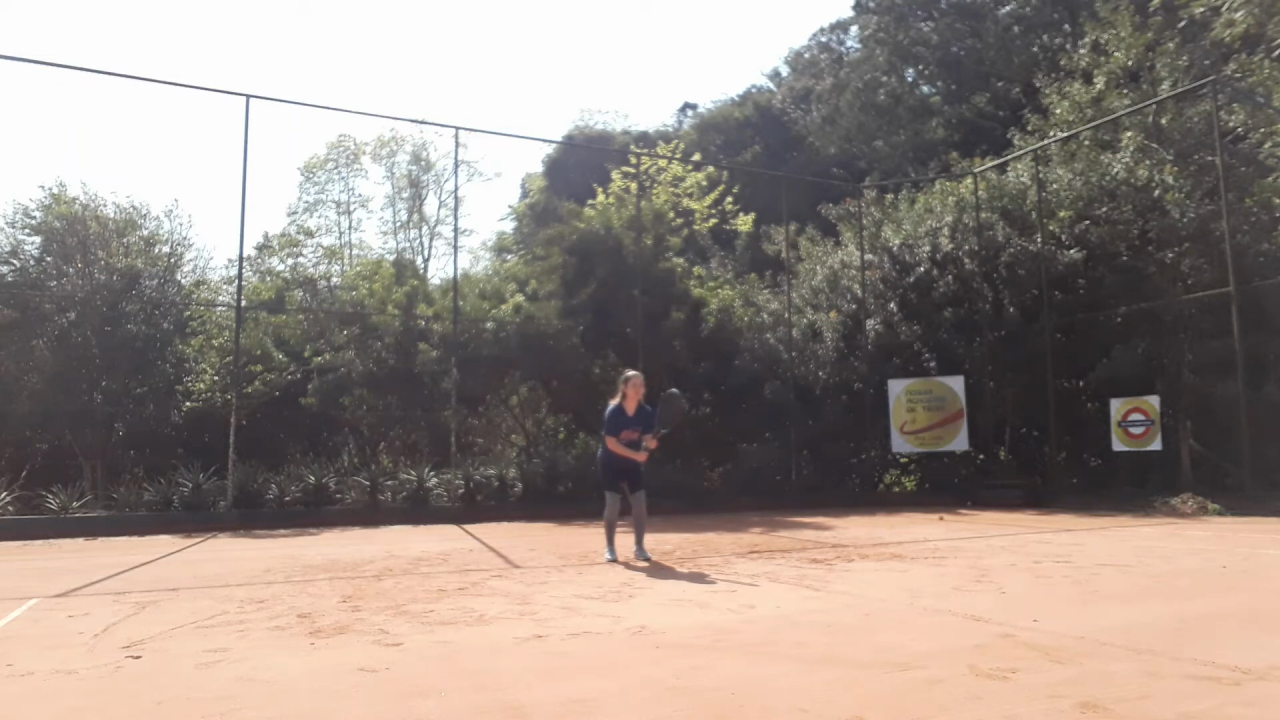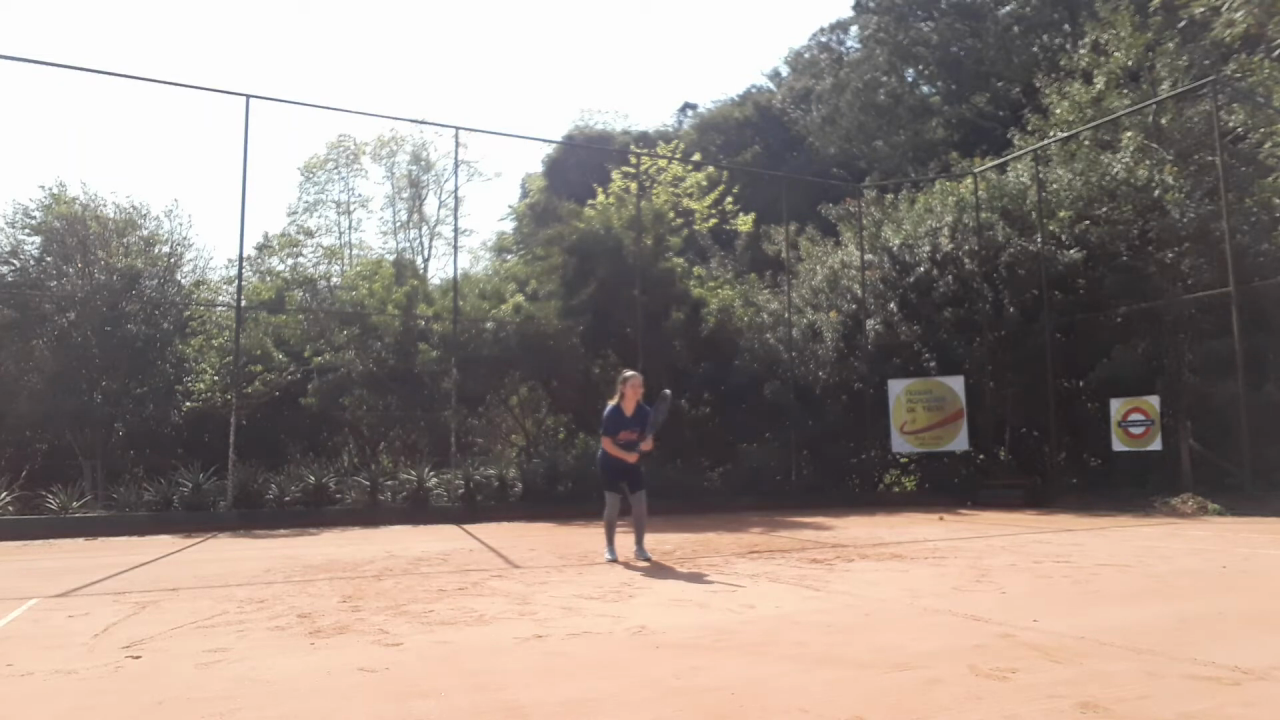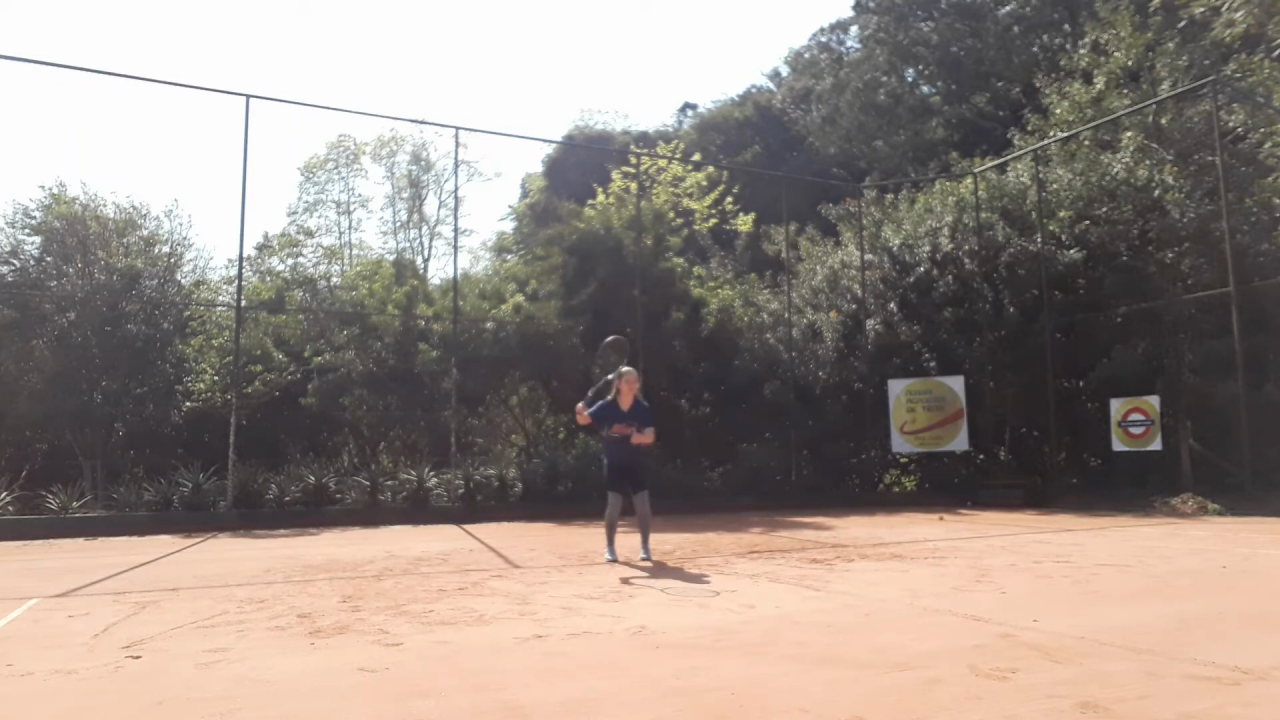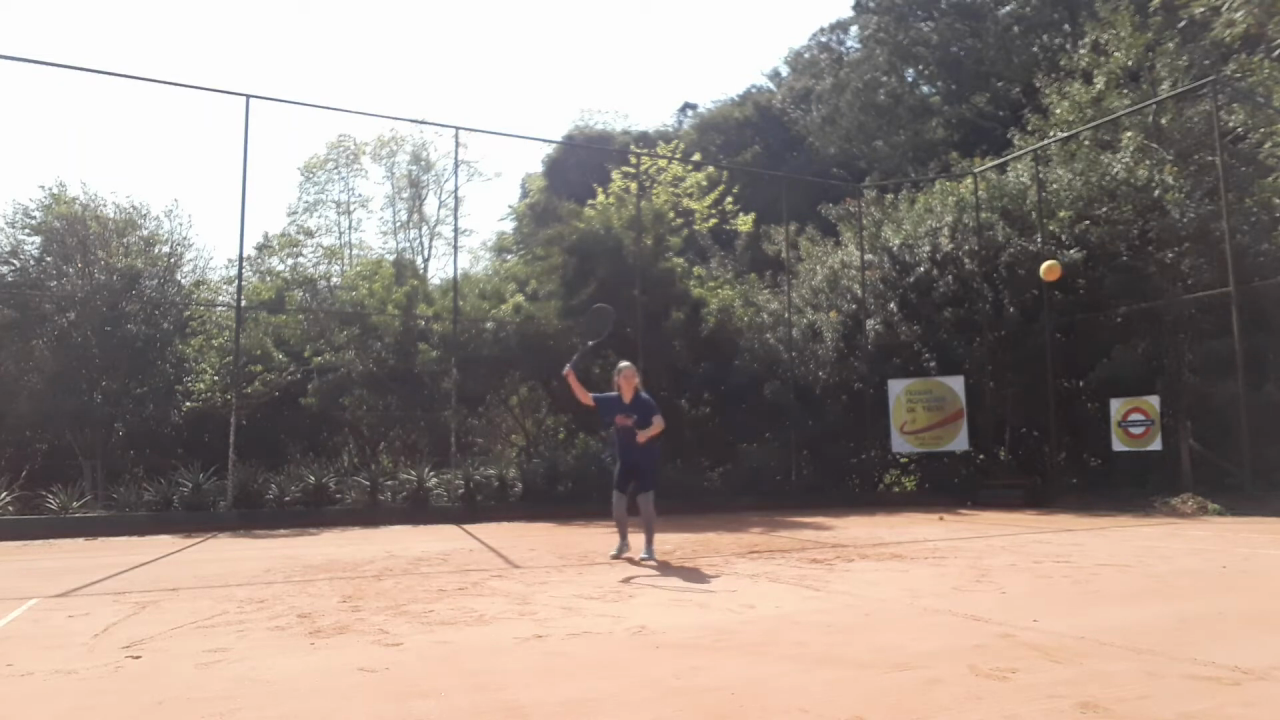
dt=0.3s
person 1, frame 1
left shoulder: (646, 413)
right shoulder: (613, 411)
left elbow: (647, 439)
right elbow: (611, 443)
left wrist: (651, 444)
right wrist: (635, 454)
left hip: (633, 464)
right hip: (610, 463)
left knee: (640, 504)
right knee: (613, 505)
left ankle: (639, 547)
right ankle: (610, 548)
person 1, frame 2
left shoulder: (644, 412)
right shoulder: (612, 412)
left elbow: (647, 441)
right elbow: (605, 443)
left wrist: (646, 445)
right wrist: (626, 455)
left hip: (632, 464)
right hip: (610, 464)
left knee: (640, 504)
right knee: (613, 505)
left ankle: (639, 547)
right ankle: (610, 548)
person 1, frame 3
left shoulder: (642, 408)
right shoulder: (607, 406)
left elbow: (651, 436)
right elbow: (583, 419)
left wrist: (641, 437)
right wrist: (579, 412)
left hip: (635, 462)
right hip: (614, 462)
left knee: (643, 503)
right knee: (614, 503)
left ankle: (645, 546)
right ankle: (610, 548)
person 1, frame 4
left shoulder: (644, 401)
right shoulder: (611, 400)
left elbow: (660, 423)
right elbow: (585, 398)
left wrist: (647, 432)
right wrist: (572, 378)
left hip: (646, 460)
right hip: (624, 460)
left knee: (646, 503)
right knee: (618, 501)
left ankle: (649, 547)
right ankle: (623, 541)
